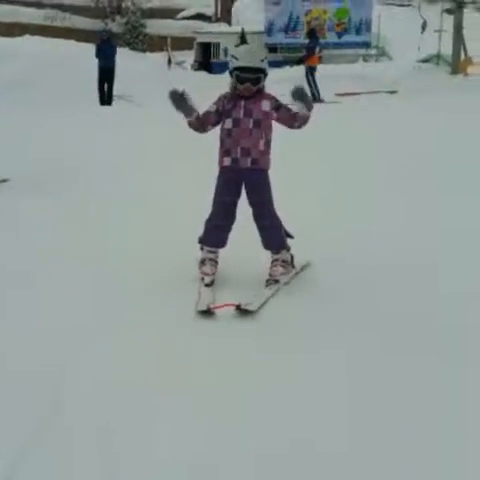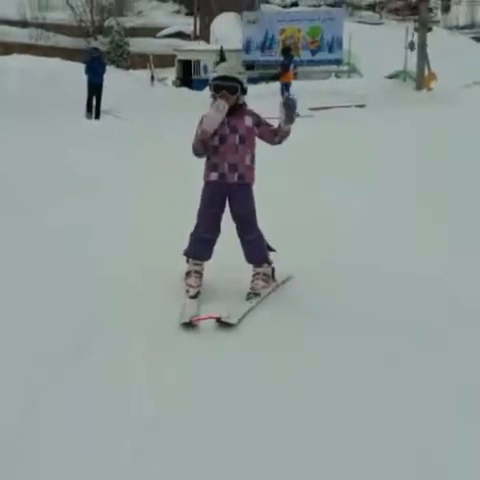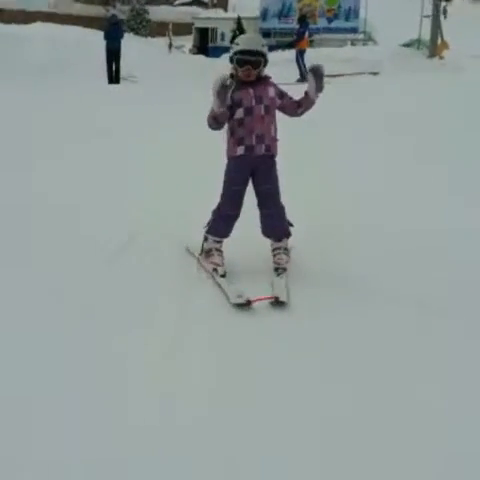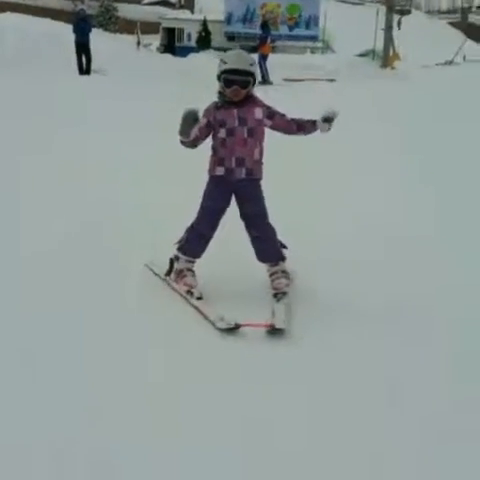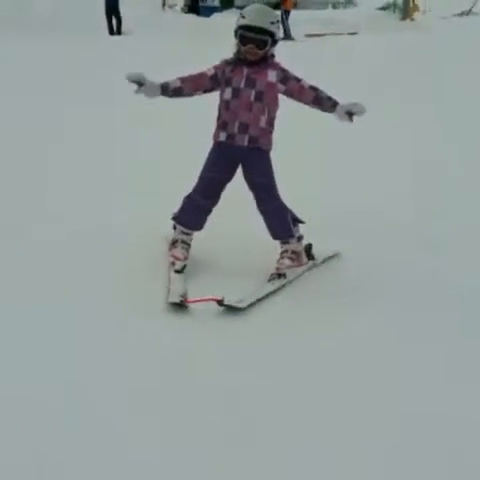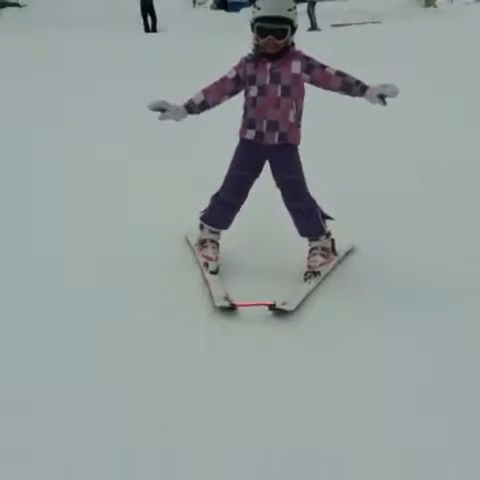
dt=0.7s
person 1, frame 1
left shoulder: (268, 102)
right shoulder: (225, 102)
left elbow: (294, 121)
right elbow: (203, 125)
left wrist: (304, 108)
right wrist: (189, 112)
left hip: (257, 168)
right hip: (229, 167)
left knee: (265, 213)
right knee: (221, 213)
left ankle: (281, 256)
right ankle: (209, 254)
person 1, frame 2
left shoulder: (250, 118)
right shoulder: (210, 118)
left elbow: (275, 137)
right elbow: (198, 151)
left wrist: (286, 122)
right wrist: (209, 126)
left hip: (242, 182)
right hip: (214, 181)
left knee: (248, 227)
right knee: (206, 226)
left ankle: (263, 268)
right ankle: (194, 267)
person 1, frame 3
left shoulder: (271, 89)
right shoulder: (230, 91)
left elbow: (296, 108)
right elbow: (215, 124)
left wrist: (313, 91)
right wrist: (219, 104)
left hip: (266, 156)
right hip: (238, 156)
left knee: (271, 202)
right knee: (230, 202)
left ankle: (280, 243)
right ankle: (212, 244)
person 1, frame 4
left shoulder: (260, 109)
right shoulder: (214, 110)
left elbow: (287, 124)
right elbow: (194, 140)
left wrist: (317, 125)
right wrist: (188, 131)
left hip: (249, 178)
right hip: (219, 176)
left knee: (259, 225)
right knee: (205, 222)
left ankle: (277, 268)
right ankle: (182, 265)
person 1, frame 5
left shoulder: (276, 73)
right shoulder: (227, 68)
left elbow: (305, 91)
right elbow: (196, 83)
left wrist: (337, 107)
right wrist: (157, 88)
left hip: (257, 147)
right hip: (224, 143)
left knee: (268, 198)
right knee: (204, 192)
left ankle: (293, 244)
right ankle: (181, 236)
person 1, frame 6
left shoulder: (299, 62)
right shoulder: (247, 64)
left elbow: (332, 77)
right elbow: (219, 89)
left wrist: (367, 91)
right wrist: (184, 109)
left hip: (285, 142)
right hip: (250, 139)
left knee: (296, 194)
right knee: (232, 191)
left ankle: (321, 242)
right ankle: (208, 235)
